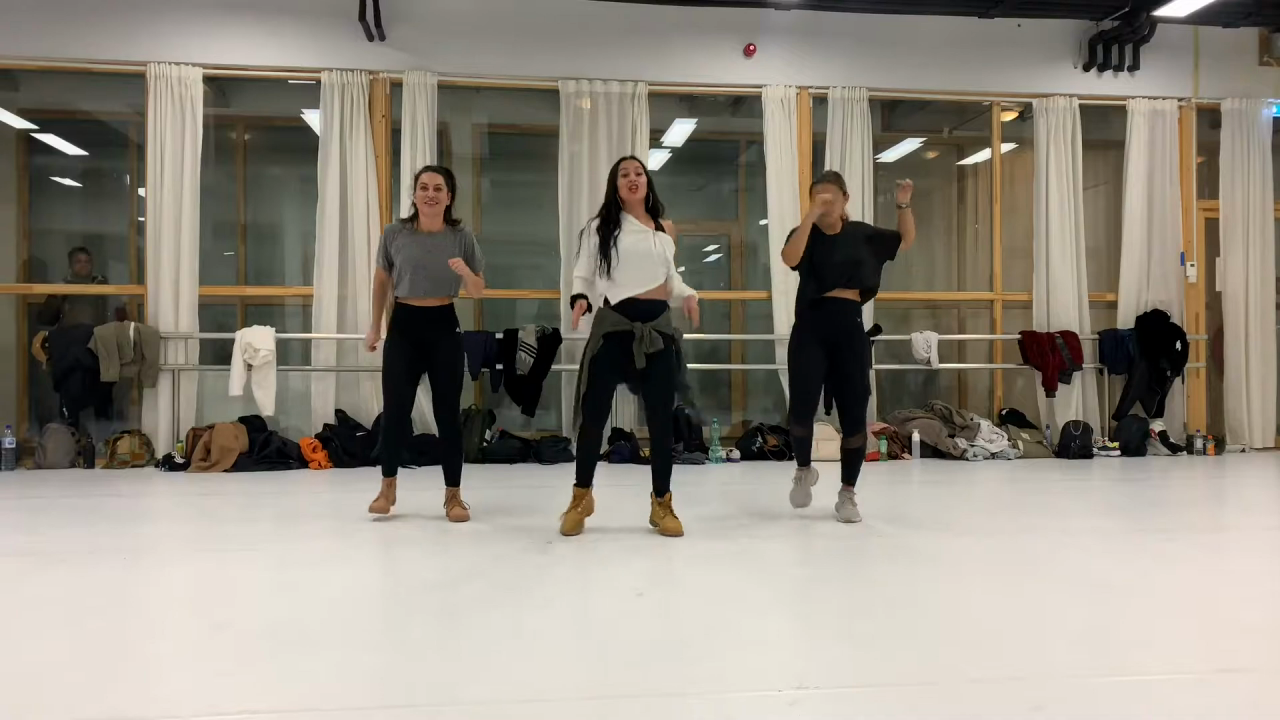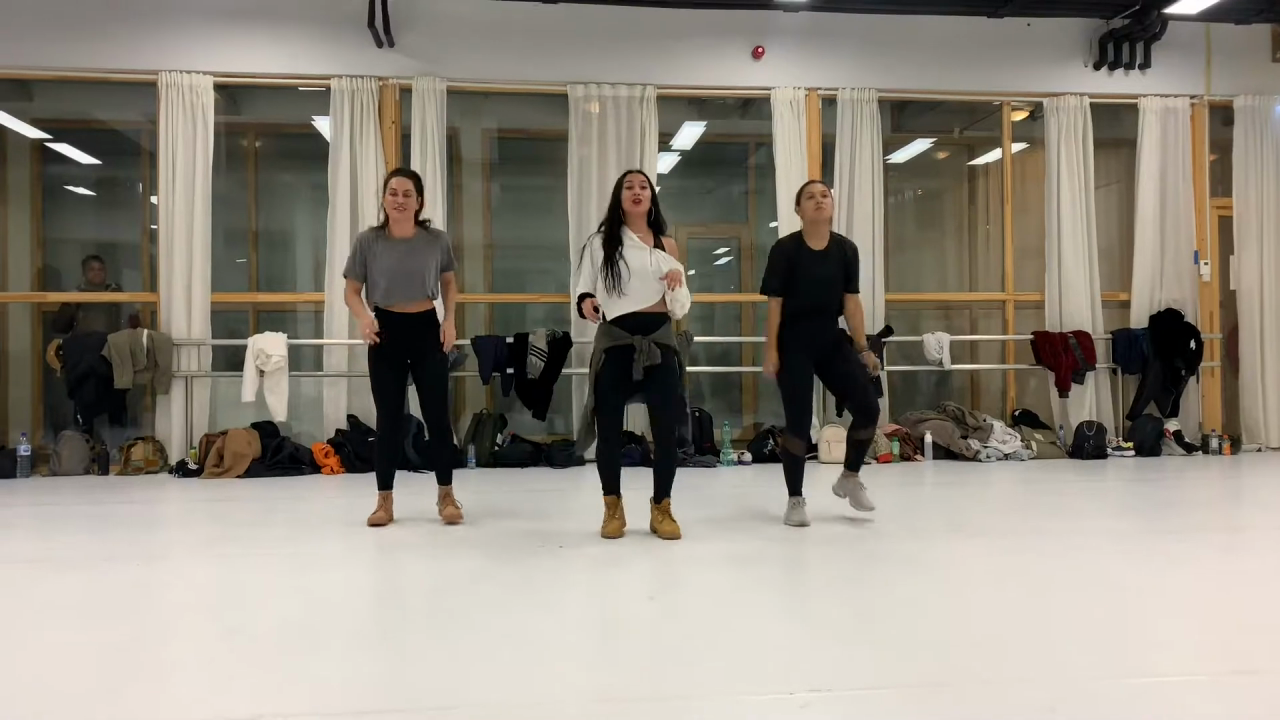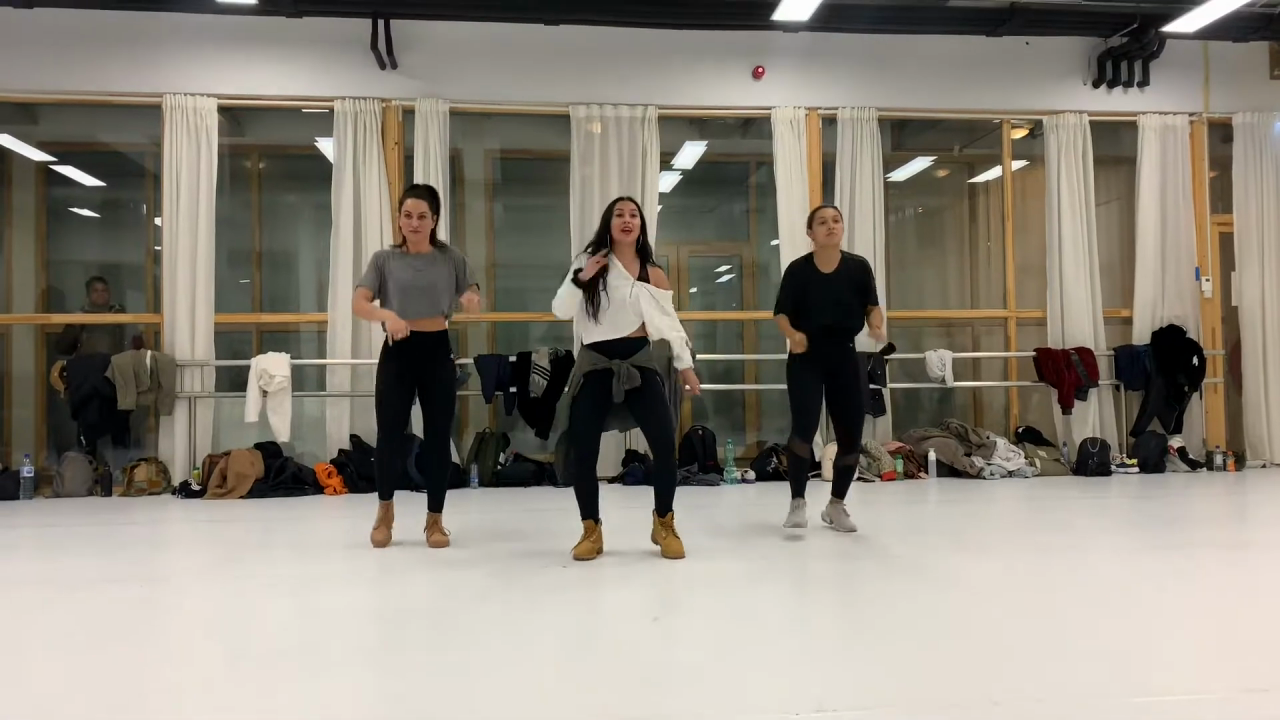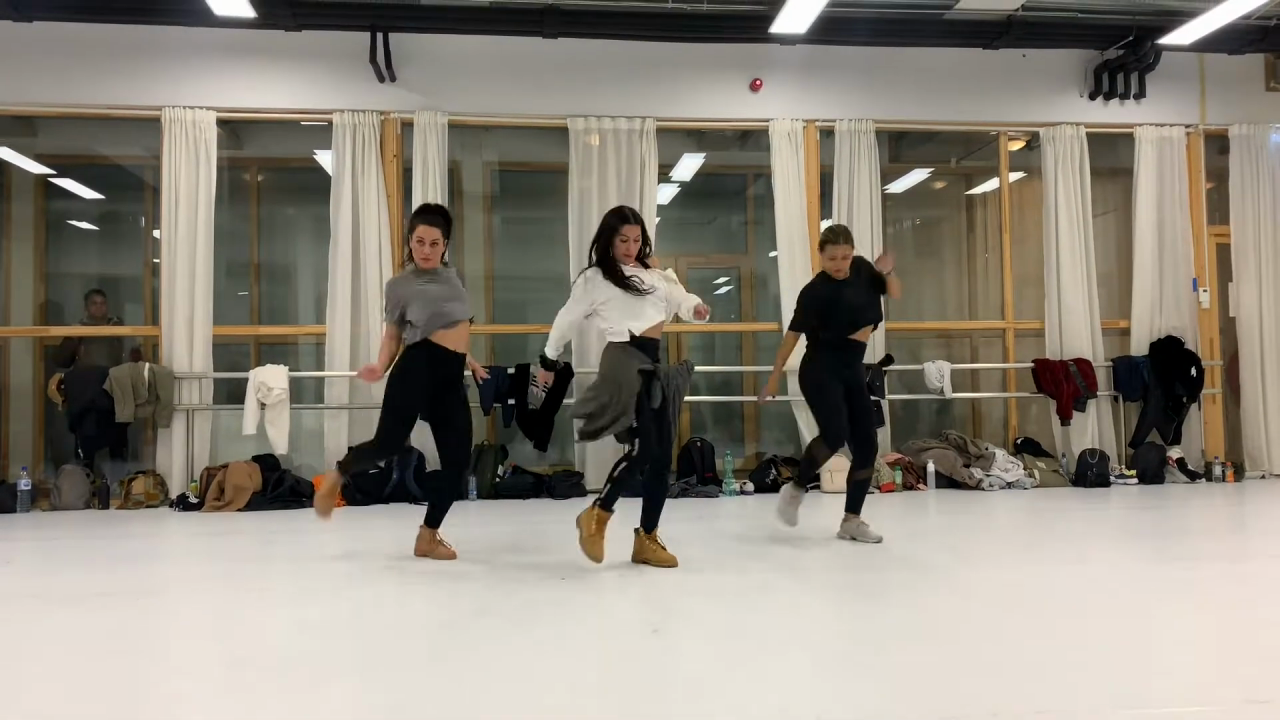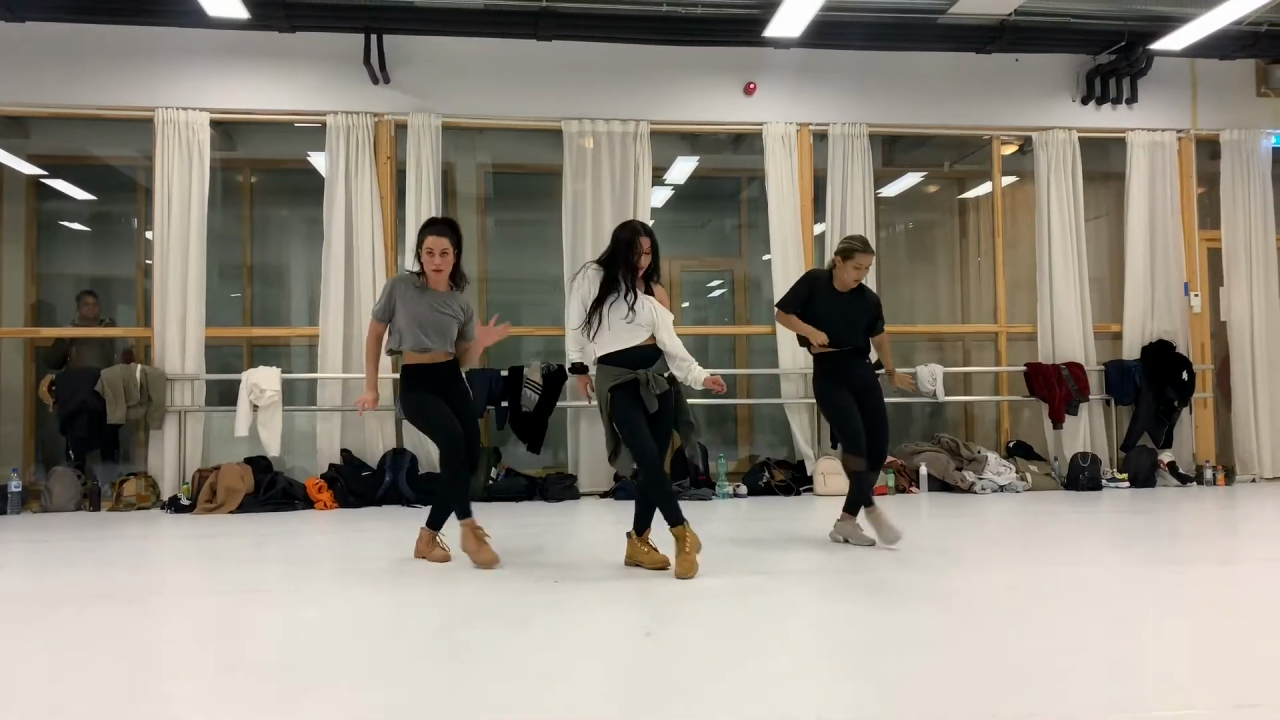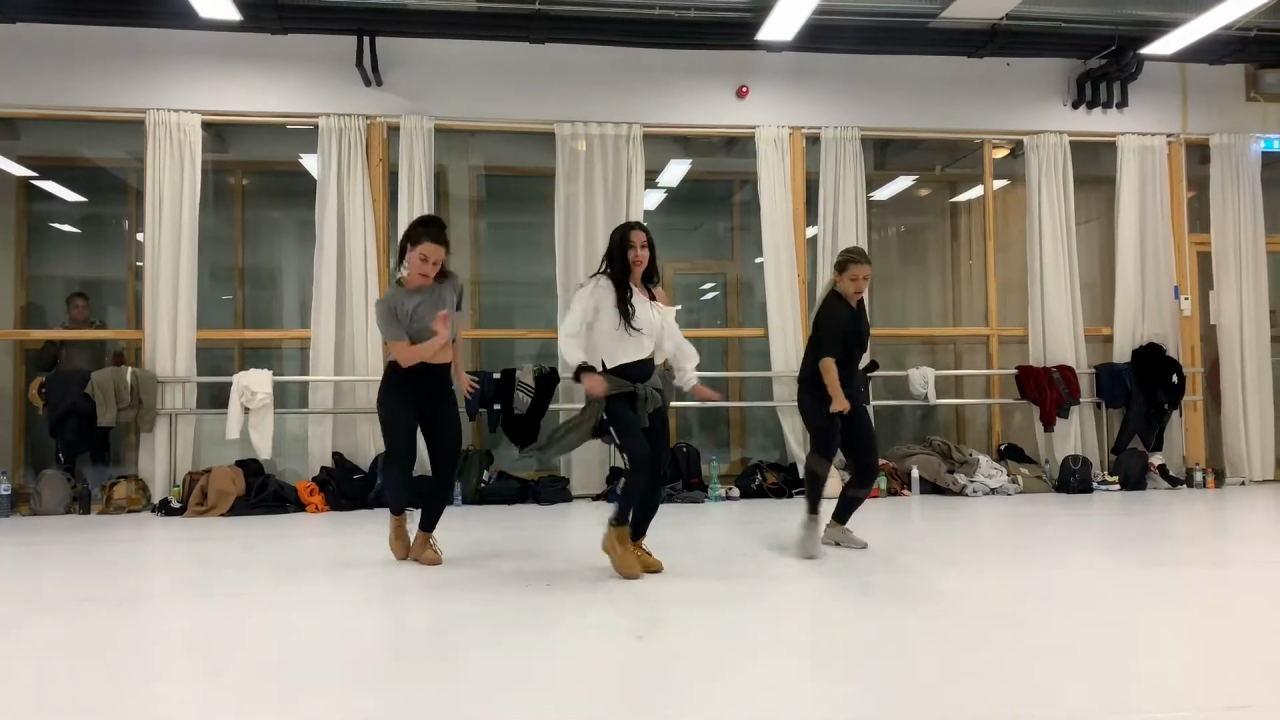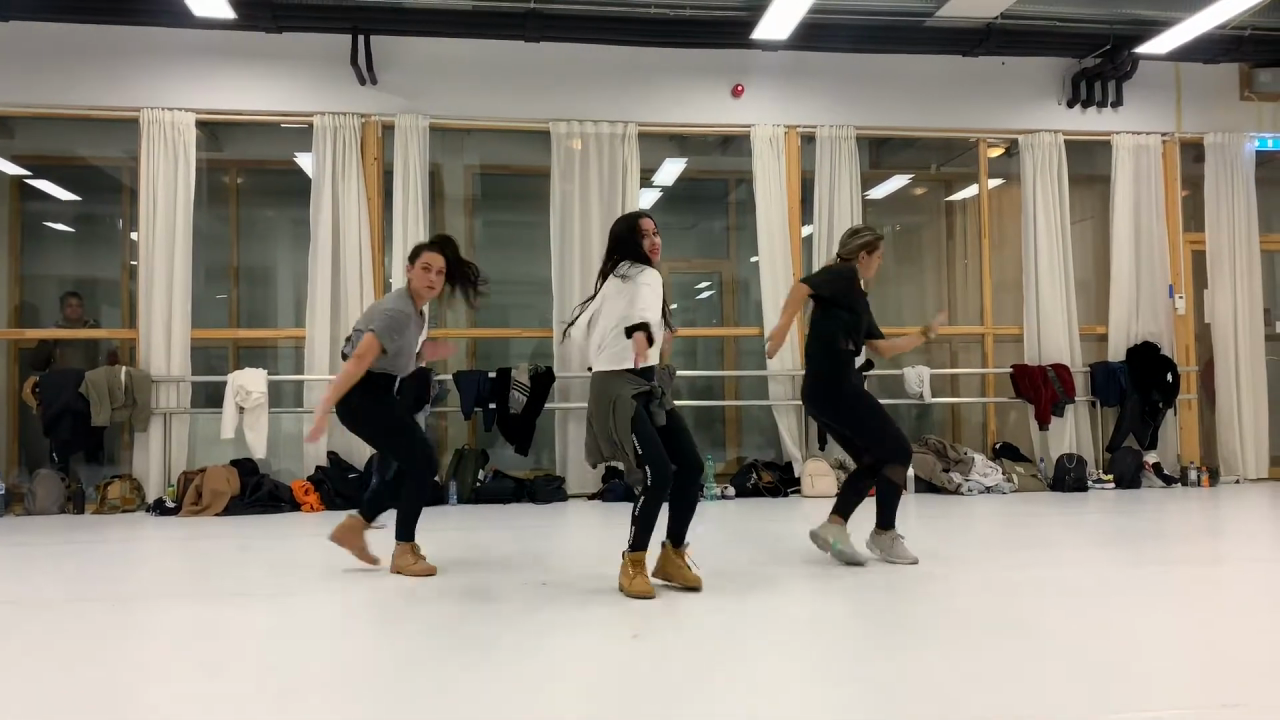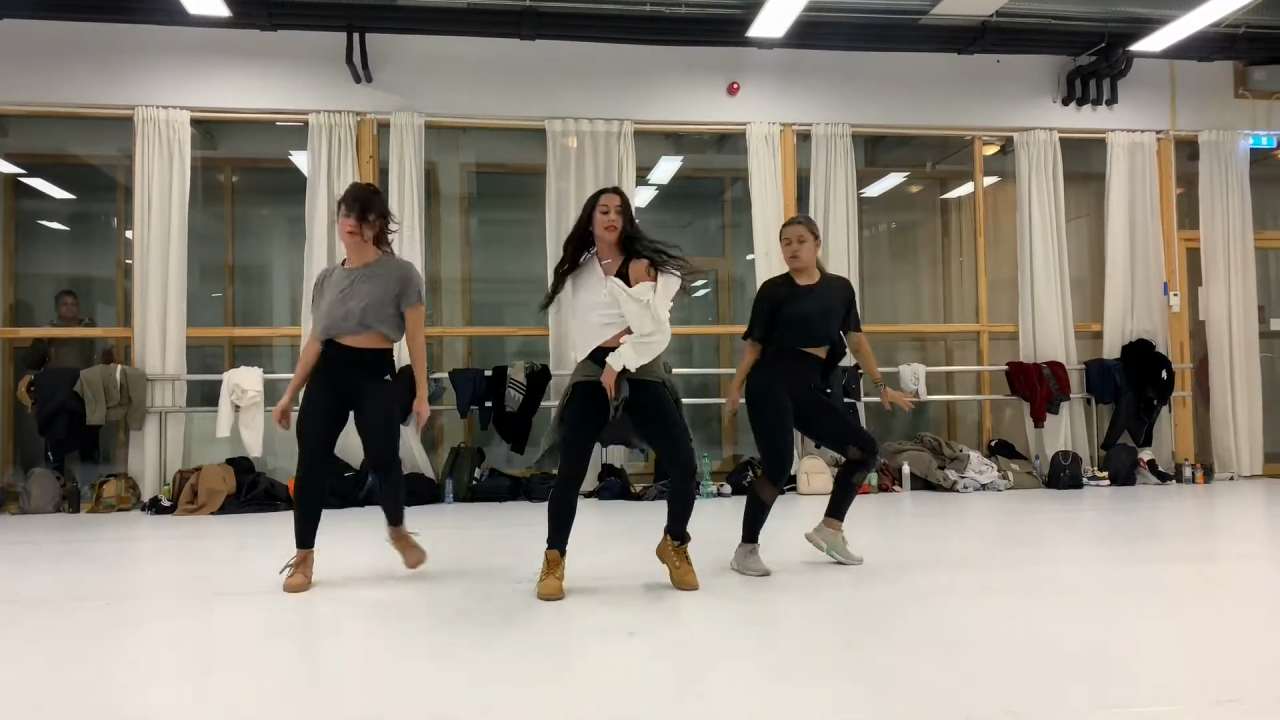
dt=0.5s
person 1, frame 1
left shoulder: (665, 229)
right shoulder: (600, 228)
right elbow: (583, 275)
left wrist: (688, 296)
right wrist: (579, 300)
left hip: (658, 326)
right hip: (613, 324)
left knee: (662, 419)
right knee: (593, 413)
left ankle: (661, 502)
right ankle: (581, 496)
person 1, frame 2
left shoulder: (666, 244)
right shoulder: (601, 242)
left elbow: (679, 307)
right elbow: (585, 286)
left wrist: (679, 283)
right wrist: (585, 300)
left hip: (658, 338)
right hip: (615, 338)
left knee: (666, 428)
right knee: (609, 428)
left ankle: (661, 508)
right ankle: (613, 507)
person 1, frame 3
left shoulder: (654, 274)
right shoulder: (590, 261)
left elbow: (668, 320)
right elbow: (560, 308)
left wrist: (684, 364)
right wrist: (582, 277)
left hip: (639, 362)
right hip: (595, 364)
left knee: (665, 444)
right knee: (581, 453)
left ankle: (664, 524)
right ankle: (591, 530)
person 1, frame 4
left shoulder: (653, 270)
right shoulder: (596, 277)
left elbow: (680, 301)
right elbow: (567, 319)
left wrist: (696, 308)
right wrist: (548, 361)
left hip: (652, 364)
right hip: (624, 360)
left knee: (661, 454)
right knee: (647, 443)
left ankle: (647, 537)
right ankle: (596, 516)
person 1, frame 5
left shoulder: (652, 292)
right shoulder: (592, 277)
left elbow: (669, 341)
right elbow: (576, 325)
left wrist: (699, 376)
right wrist: (578, 368)
left hip: (655, 375)
right hip: (616, 377)
left knee: (653, 461)
right knee: (647, 454)
left ankle: (638, 541)
right ankle: (683, 535)
person 1, frame 6
left shoulder: (657, 296)
right shoulder: (599, 288)
left elbow: (673, 342)
right elbow: (569, 335)
left wrist: (695, 382)
right wrist: (585, 371)
left hip: (647, 386)
right hip: (612, 388)
left knee: (655, 473)
right knee: (642, 460)
left ankle: (635, 544)
right ankle: (616, 532)
person 1, frame 7
left shoulder: (625, 278)
right shoulder: (641, 275)
left elbow: (587, 322)
right elbow: (646, 304)
right wrist: (642, 330)
left hip: (647, 386)
right hip: (618, 388)
left knee: (691, 467)
right knee: (660, 473)
left ankle: (673, 555)
right ankle: (633, 562)
person 1, frame 8
left shoulder: (642, 265)
right shoulder: (575, 269)
left elbow: (657, 331)
left wrist: (619, 361)
left hip: (641, 371)
right hip: (592, 373)
left knee: (683, 465)
right knee: (570, 471)
left ankle: (674, 545)
right ankle: (554, 561)
person 2, frame 1
left shoulder: (461, 237)
right shoulder: (394, 233)
left elbow: (478, 290)
right elbow: (382, 281)
left wrist: (466, 273)
right wrist: (374, 327)
left hip: (443, 326)
right hip: (404, 325)
left knee: (447, 413)
right knee: (395, 408)
left ankle: (453, 495)
right ankle: (387, 487)
person 2, frame 2
left shoulder: (437, 240)
right shoulder: (367, 241)
left elbow: (450, 282)
right elbow: (351, 291)
left wrist: (450, 318)
right wrist: (363, 315)
left hip: (427, 330)
right hip: (387, 333)
left knee: (437, 415)
right knee: (390, 418)
left ankle: (446, 495)
right ankle: (385, 501)
person 2, frame 3
left shoulder: (451, 258)
right shoulder: (384, 259)
left elbow: (472, 295)
right elbow: (359, 304)
left wrist: (472, 300)
right wrist: (385, 313)
left hip: (437, 351)
right hip: (398, 352)
left knee: (437, 439)
right knee: (391, 437)
left ankle: (434, 520)
right ankle: (385, 512)
person 2, frame 4
left shoulder: (451, 274)
right shoulder: (400, 284)
right elbow: (393, 337)
left wrist: (467, 357)
right wrist: (379, 370)
left hip: (452, 373)
right hip: (419, 363)
left knee: (458, 459)
right knee: (388, 445)
left ankle: (429, 535)
right ankle: (337, 477)
person 2, frame 5
left shoulder: (460, 302)
right shoulder: (399, 286)
left elbow: (465, 355)
right elbow: (375, 334)
left wrist: (481, 343)
right wrist: (371, 387)
left hip: (452, 379)
right hip: (415, 383)
left knee: (469, 457)
right knee: (453, 439)
left ankle: (428, 537)
right ankle: (470, 529)
person 2, frame 6
left shoulder: (447, 287)
right shoulder: (390, 302)
right elbow: (404, 357)
left wrist: (458, 370)
right wrist: (437, 341)
left hip: (440, 383)
right hip: (400, 384)
left knee: (447, 464)
right knee: (400, 460)
left ankle: (424, 538)
right ankle: (396, 517)
person 2, frame 7
left shoulder: (416, 312)
right shoulder: (398, 311)
right elbow: (361, 357)
left wrist: (425, 354)
right wrist: (325, 408)
left hip: (379, 393)
right hip: (366, 397)
left knee: (413, 456)
right knee: (423, 461)
left ankle: (354, 526)
right ankle: (404, 550)
person 2, frame 8
left shoulder: (401, 271)
right shoulder: (327, 278)
left elbow: (416, 333)
right elbow: (315, 341)
left wrist: (422, 392)
right wrist: (291, 393)
left hip: (375, 372)
right hip: (329, 371)
left knee: (383, 460)
right knee: (312, 465)
left ankle: (397, 529)
right ankle: (303, 558)
person 3, frame 1
left shoulder: (861, 233)
right shoulder: (807, 235)
left elbow: (906, 241)
right elbow: (790, 259)
left wrist: (903, 205)
right wrist: (810, 215)
left hip: (850, 327)
right hip: (811, 326)
left knee: (854, 414)
right knee: (802, 409)
left ankle: (847, 494)
right ankle: (804, 471)
person 3, frame 2
left shoulder: (846, 249)
right shoulder: (785, 249)
left elbow: (852, 301)
right elbow: (774, 302)
left wrist: (862, 347)
right wrist: (771, 350)
left hip: (831, 335)
right hip: (794, 337)
left knee: (867, 408)
right knee: (799, 421)
left ankle: (850, 477)
right ankle: (795, 500)
person 3, frame 3
left shoulder: (858, 266)
right shoulder: (798, 270)
left elbow: (873, 308)
right elbow: (781, 314)
left wrist: (877, 326)
right wrist: (792, 334)
left hip: (843, 354)
right hip: (806, 355)
left knee: (851, 435)
right knee: (805, 425)
left ankle: (836, 504)
right ankle: (798, 502)
person 3, frame 4
left shoulder: (861, 268)
right shoulder: (817, 289)
left elbow: (892, 294)
right elbow: (794, 332)
left wrist: (886, 273)
right wrist: (777, 373)
left hip: (853, 366)
right hip: (822, 365)
left knee: (867, 445)
right knee: (834, 435)
left ankle: (852, 518)
right ankle: (796, 489)
person 3, frame 5
left shoulder: (868, 299)
right shoulder: (813, 281)
right elbow: (782, 314)
left wrist: (892, 372)
right wrist: (808, 330)
left hip: (863, 373)
right hip: (829, 376)
left knee: (877, 450)
right knee: (854, 439)
left ankle: (846, 522)
right ankle: (871, 511)
person 3, frame 6
left shoulder: (856, 304)
right shoulder: (834, 308)
right elbow: (826, 357)
right wrist: (837, 396)
left hip: (853, 391)
right hip: (817, 394)
left knee: (868, 467)
right knee: (826, 445)
left ankle: (835, 526)
right ankle: (812, 520)
person 3, frame 7
left shoulder: (853, 293)
right shoulder: (842, 276)
left elbow: (883, 348)
right elbow: (803, 286)
left wrist: (926, 334)
right wrist: (784, 325)
left hip: (821, 387)
right hip: (834, 383)
left knee: (875, 459)
right knee: (898, 450)
left ankle: (833, 527)
right ankle: (885, 536)
person 3, frame 8
left shoulder: (839, 288)
right shoulder: (774, 289)
left elbow: (855, 339)
right elbow: (754, 342)
left wrist: (881, 385)
right wrist: (736, 386)
left hip: (808, 388)
right hip: (770, 383)
left knee: (864, 450)
right knee: (778, 465)
left ankle: (829, 529)
right ankle: (746, 548)
